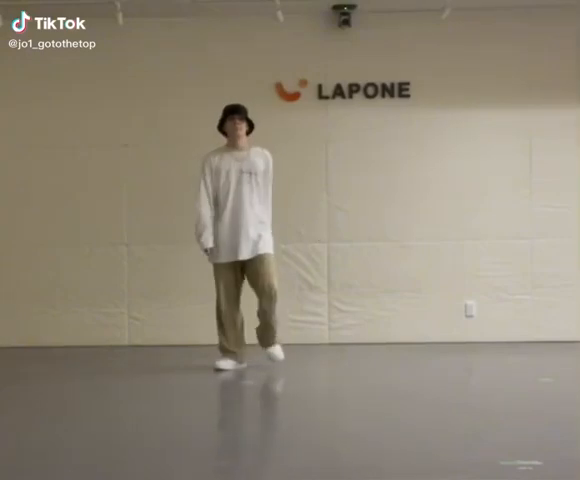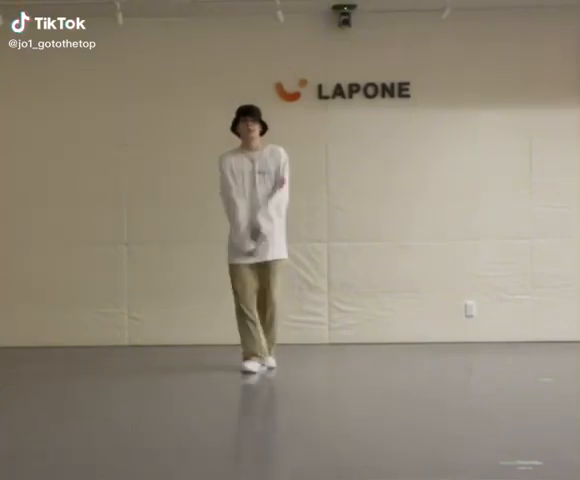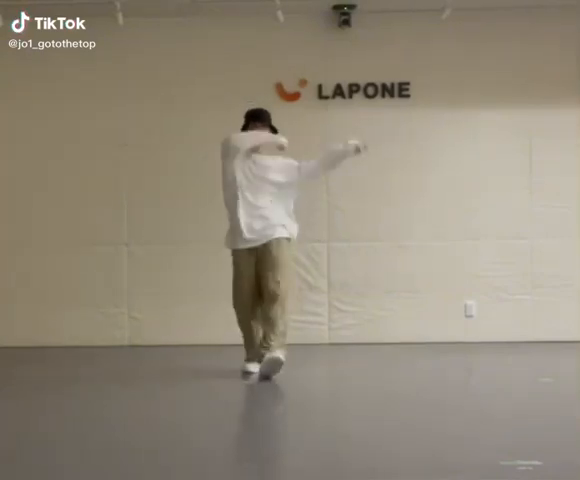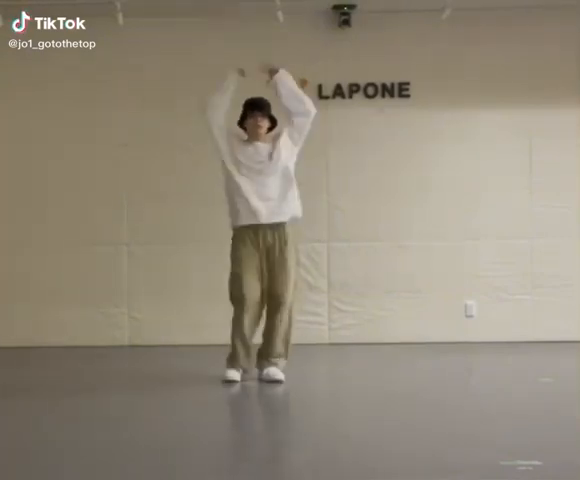
dt=0.7s
person 1, frame 1
left shoulder: (263, 157)
right shoulder: (213, 160)
left elbow: (266, 198)
right elbow: (205, 201)
left wrist: (265, 230)
right wrist: (205, 236)
left hip: (258, 238)
right hip: (225, 242)
left knee: (268, 290)
right knee: (227, 301)
left ankle: (270, 341)
right ankle: (232, 354)
person 1, frame 2
left shoulder: (277, 154)
right shoulder: (227, 160)
left elbow: (282, 192)
right elbow: (232, 201)
left wrist: (265, 220)
right wrist: (245, 237)
left hip: (271, 243)
right hip: (241, 243)
left knee: (268, 301)
right knee: (245, 301)
left ankle: (266, 352)
right ankle: (254, 356)
person 1, frame 3
left shoulder: (281, 163)
right shoulder: (233, 151)
left elbow: (317, 167)
right elbow: (235, 140)
left wrist: (346, 149)
right wrist: (274, 141)
left hip: (275, 235)
right hip: (243, 239)
left knee: (275, 292)
right knee: (245, 303)
left ankle: (273, 351)
right ankle: (253, 355)
person 1, frame 4
left shoulder: (286, 145)
right shoulder: (231, 147)
left elbow: (306, 110)
right elbow: (214, 112)
left wrist: (280, 76)
right wrist: (233, 79)
left hip: (280, 232)
right hip: (246, 232)
left knee: (281, 298)
right knee: (246, 299)
left ankle: (271, 362)
right ankle: (238, 362)
